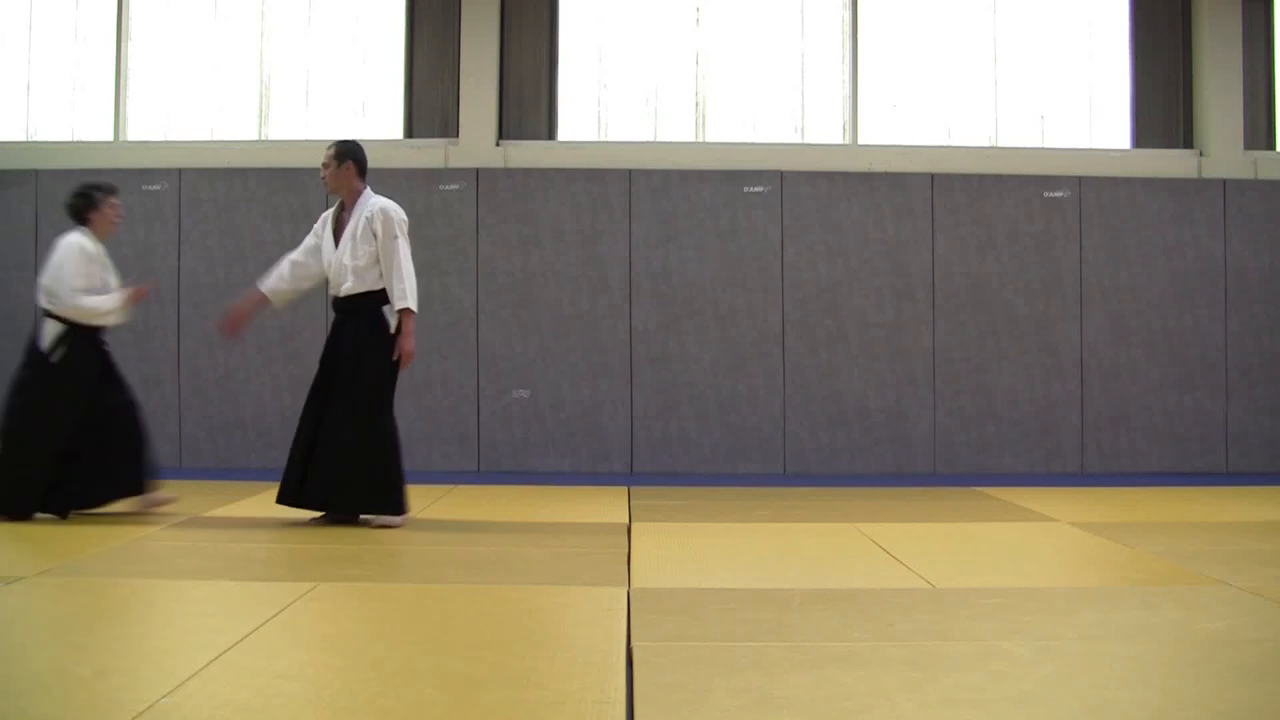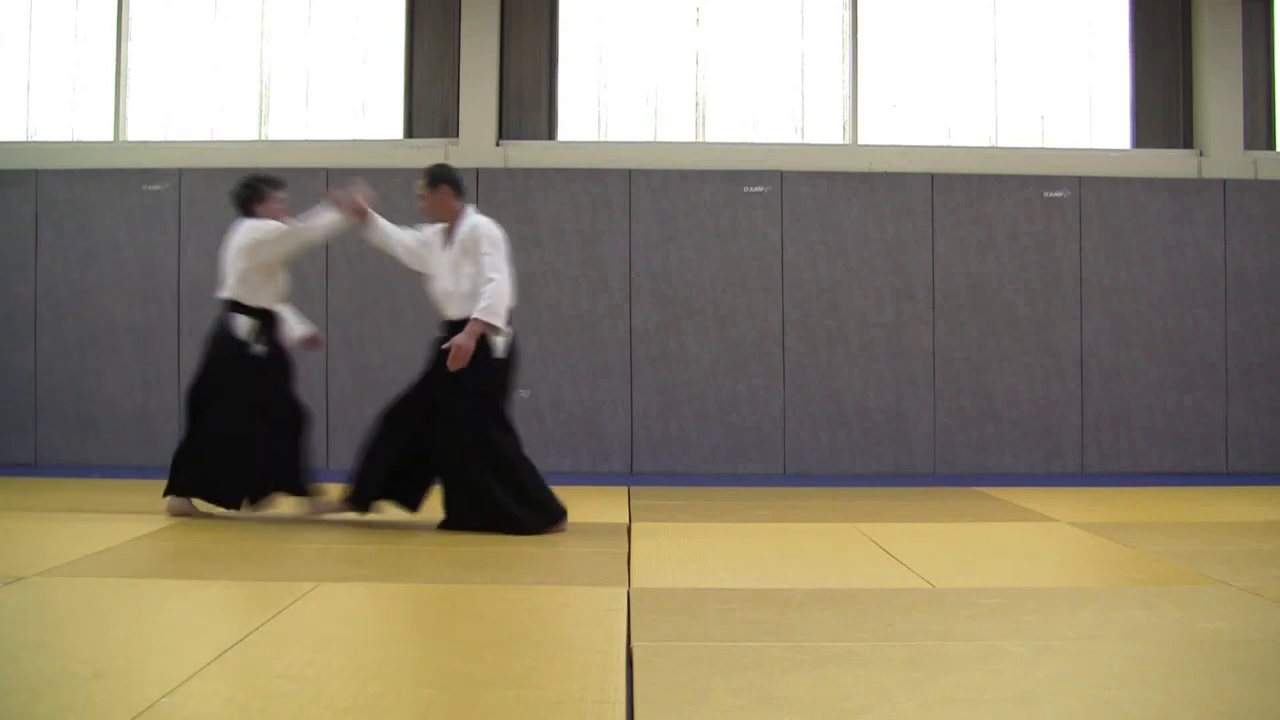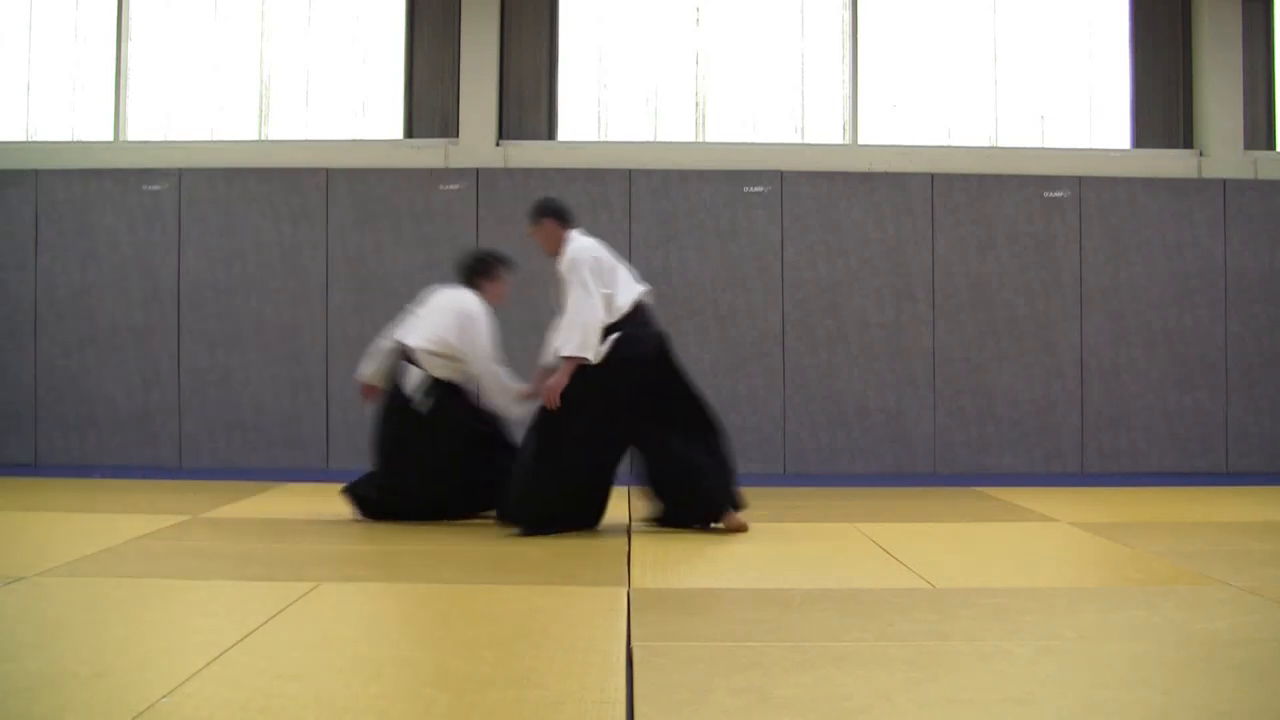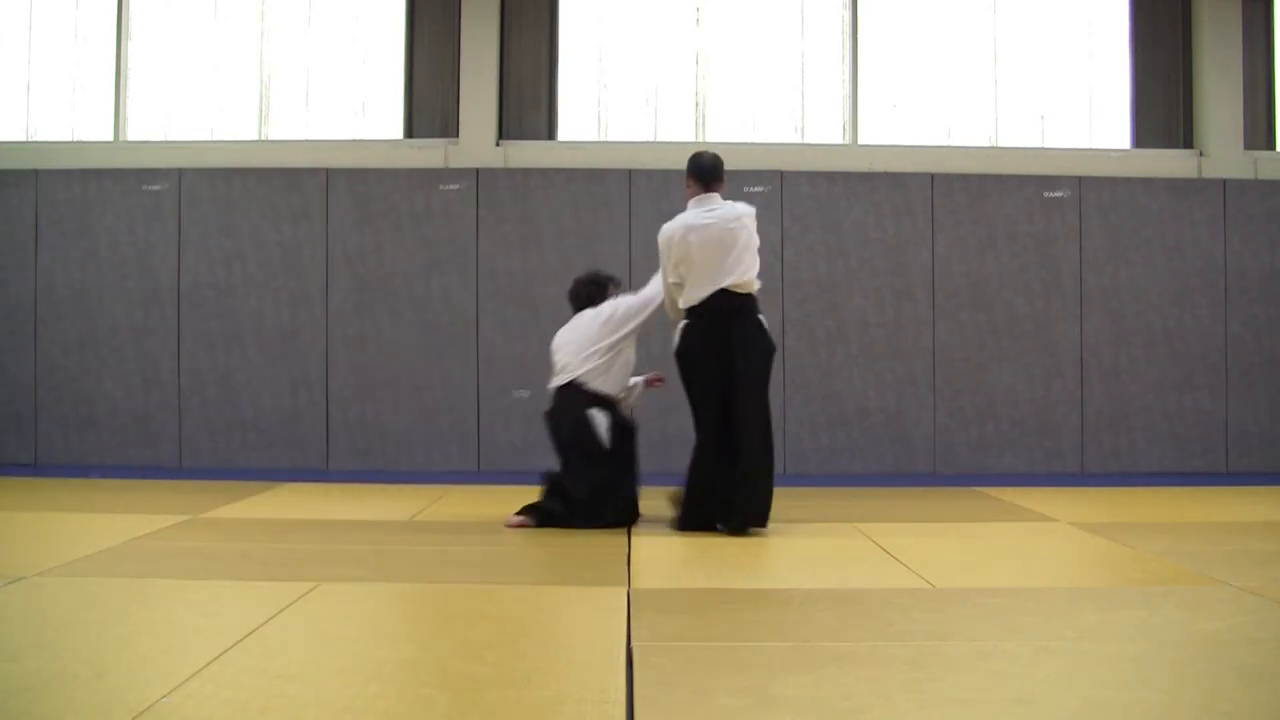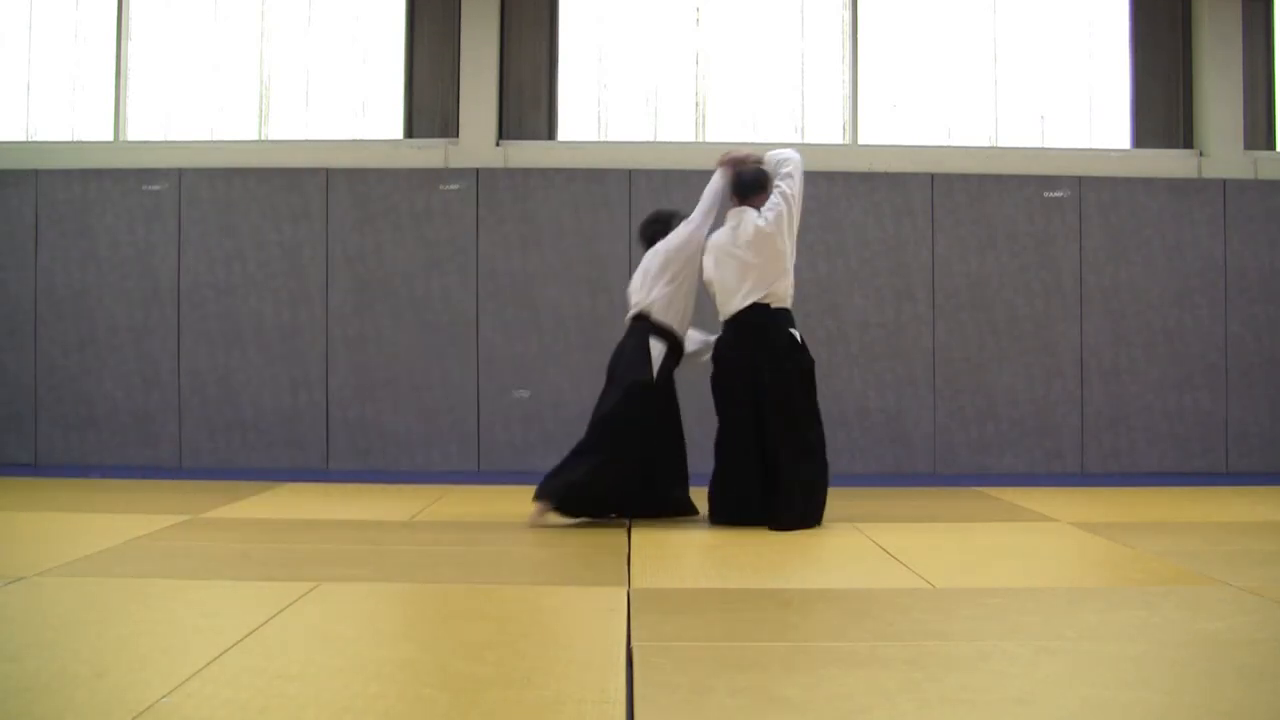
dt=0.5s
person 1, frame 1
left shoulder: (383, 212)
right shoulder: (331, 220)
left elbow: (401, 271)
right elbow: (297, 265)
left wrist: (407, 329)
right wrist: (250, 303)
left hip: (376, 321)
right hip: (347, 323)
left knee: (368, 413)
right knee: (331, 412)
left ankle: (387, 504)
right ankle: (341, 504)
person 1, frame 2
left shoulder: (481, 231)
right shoulder: (439, 236)
left elbow: (497, 285)
right elbow: (404, 242)
left wrist: (472, 332)
right wrist: (367, 216)
left hip: (484, 345)
right hip: (457, 338)
left knee: (480, 431)
right knee: (413, 417)
left ankle: (541, 513)
right ankle: (366, 495)
person 1, frame 3
left shoulder: (575, 256)
right shoulder: (589, 251)
left elbow: (584, 317)
right elbow: (566, 319)
left wrist: (564, 370)
right wrist: (547, 370)
left hip: (623, 347)
right hip: (646, 341)
left knee: (568, 425)
right knee: (675, 425)
left ankle: (541, 514)
right ankle: (716, 505)
person 1, frame 4
left shoulder: (672, 231)
right shoulder: (744, 215)
left elbow: (672, 293)
left hip: (700, 328)
right hip: (744, 322)
left knee: (711, 420)
right knee: (747, 419)
left ankle: (704, 509)
right ankle: (741, 511)
person 1, frame 5
left shoulder: (714, 243)
right shoulder: (772, 220)
right elbow: (790, 162)
right wrist: (753, 161)
left hip: (733, 340)
right hip: (774, 334)
left knee: (738, 430)
right knee: (791, 428)
left ankle: (737, 509)
right ankle: (792, 510)
person 2, frame 1
left shoulder: (95, 249)
right shoulder: (74, 247)
right elbow: (69, 300)
right wrist: (120, 302)
left hip: (86, 347)
right hip: (60, 347)
left knee: (116, 415)
right knee: (36, 426)
left ankle: (133, 490)
person 2, frame 2
left shoulder: (251, 238)
right shoulder: (258, 235)
left elbow: (268, 296)
right elbow: (304, 232)
left wrist: (297, 330)
right wrist: (343, 210)
left hip: (246, 334)
right hip: (246, 336)
left knee: (215, 418)
right knee: (281, 415)
left ankle: (181, 494)
right ankle: (290, 489)
person 2, frame 3
left shoulder: (442, 296)
right shoulder: (474, 312)
left elbow: (393, 335)
right elbow: (487, 373)
left wrist: (372, 374)
right wrist: (522, 396)
left hip: (417, 383)
right hip: (416, 390)
left knee: (480, 431)
right knee: (415, 473)
person 2, frame 4
left shoulder: (564, 334)
right shoulder: (610, 316)
right elbow: (652, 294)
left wrist: (640, 383)
left hip: (565, 415)
right hip: (588, 419)
right knee: (609, 508)
right ankle: (540, 514)
person 2, frame 5
left shoulder: (654, 266)
right shoulder: (669, 250)
left elbow: (680, 332)
right elbow: (702, 215)
left wrist: (720, 342)
right wrist: (723, 172)
left hip: (646, 358)
right hip: (646, 361)
left knee: (660, 439)
right knee: (615, 437)
right ankle: (554, 496)
